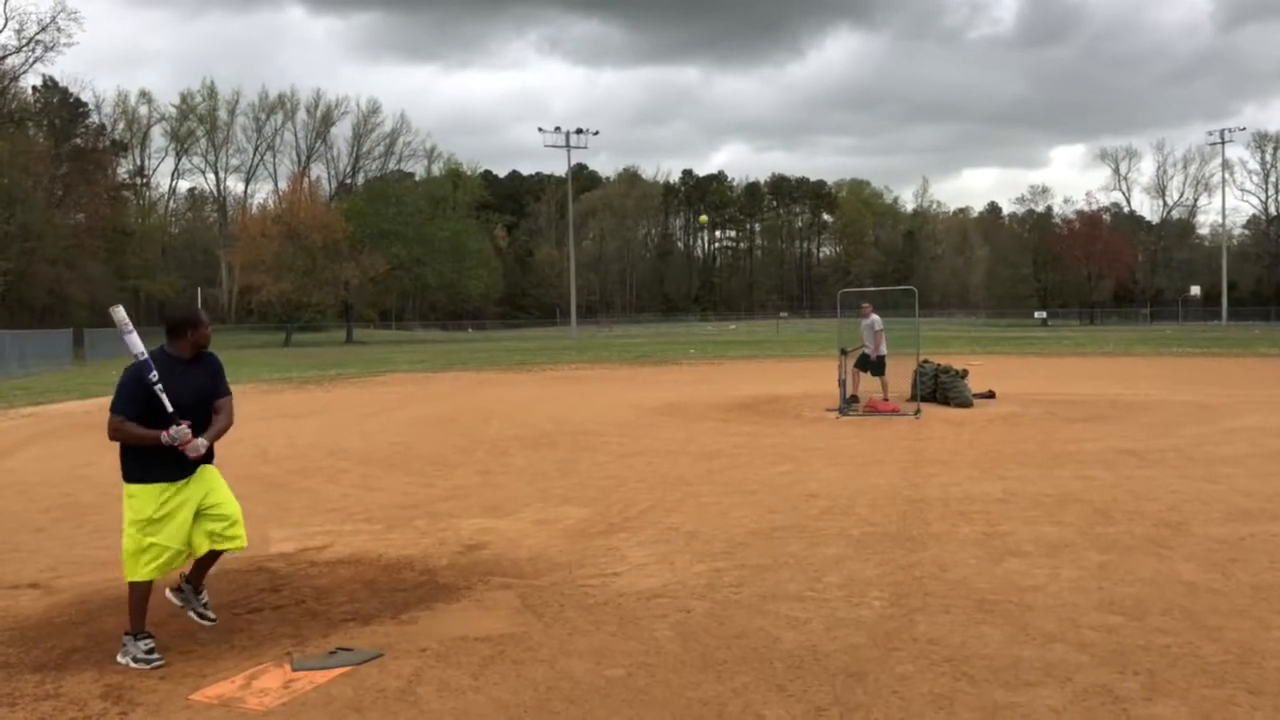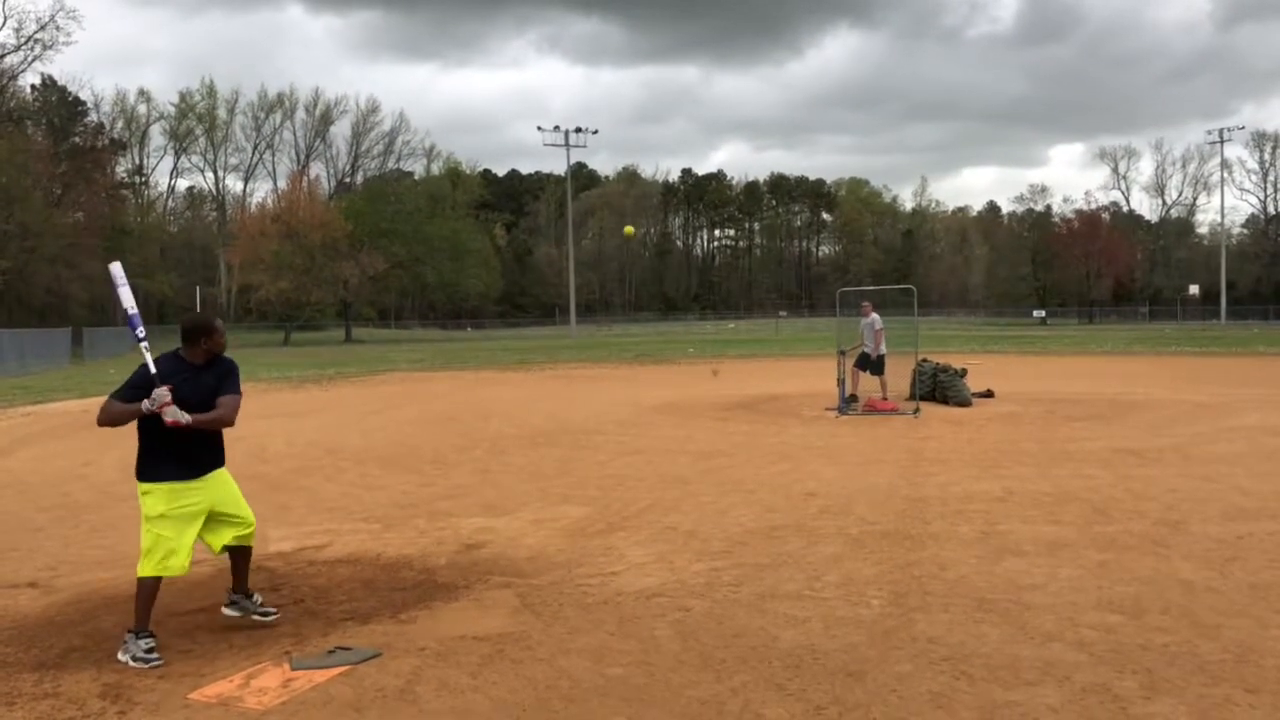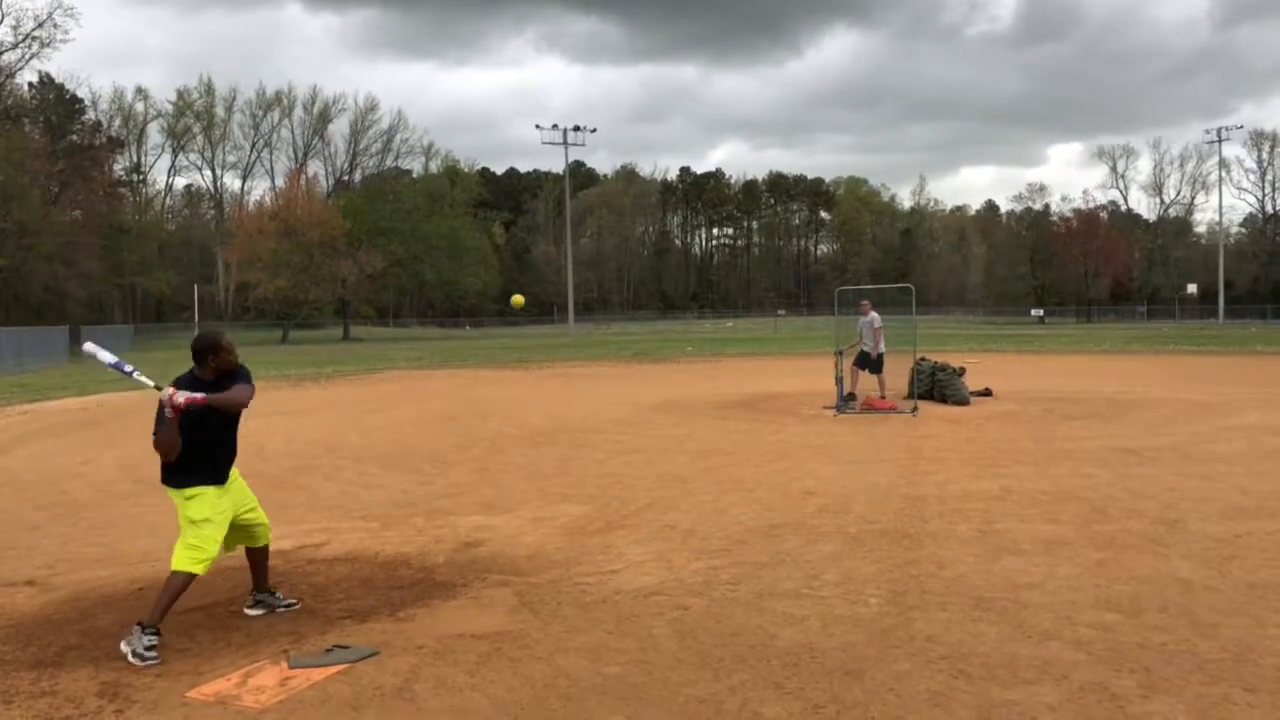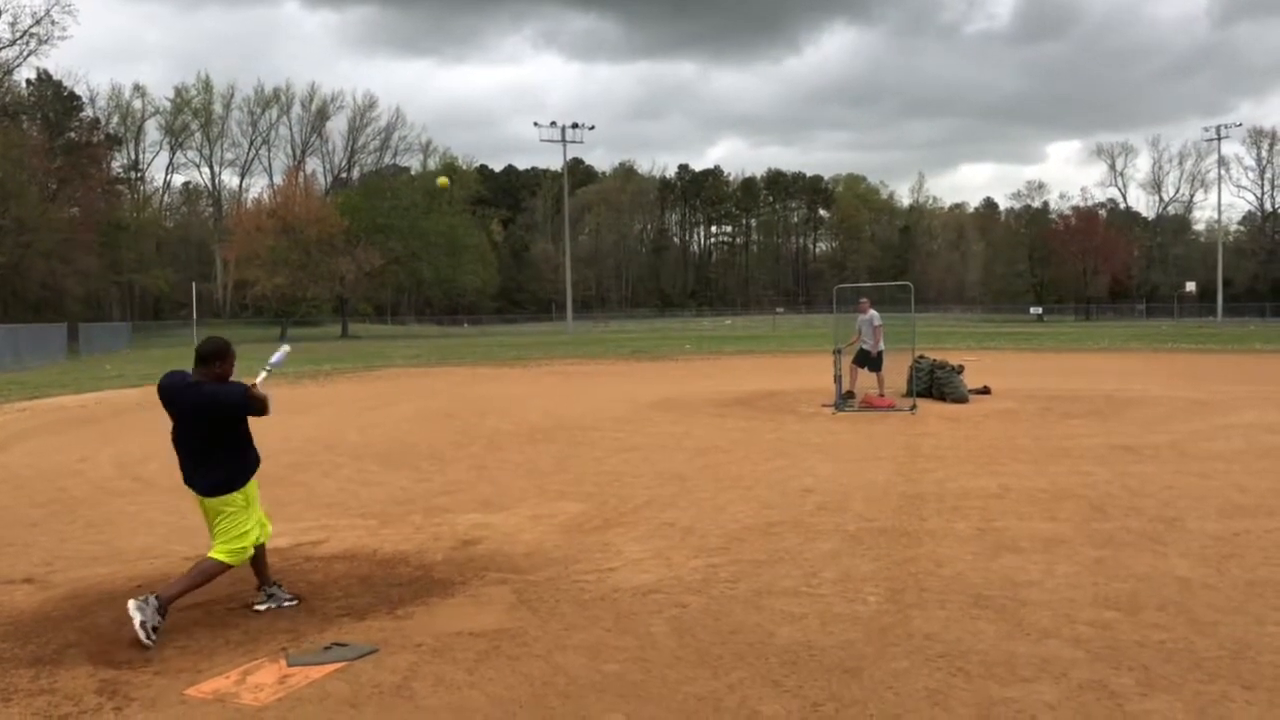
dt=0.2s
person 1, frame 1
left shoulder: (210, 364)
right shoulder: (142, 373)
left elbow: (226, 413)
right elbow: (115, 430)
left wrist: (204, 440)
right wrist: (166, 437)
left hip: (197, 469)
right hip: (151, 481)
left knee: (229, 520)
right knee: (147, 558)
left ankle: (189, 588)
right ankle: (135, 639)
person 1, frame 2
left shoulder: (225, 368)
right shoulder: (153, 372)
left elbow: (228, 414)
right elbow: (105, 416)
left wrist: (187, 419)
right wrist: (146, 406)
left hip: (210, 471)
right hip: (164, 480)
left knee: (242, 524)
right knee: (158, 555)
left ankle: (240, 597)
right ankle: (137, 637)
person 1, frame 3
left shoulder: (234, 374)
right shoulder: (178, 392)
left elbow: (241, 399)
right elbow: (168, 454)
left wrist: (199, 398)
right wrist: (170, 414)
left hip: (224, 477)
right hip: (195, 486)
left knee: (258, 527)
right knee: (194, 555)
left ankle: (262, 595)
right ankle: (145, 632)
person 1, frame 4
left shoulder: (169, 384)
right shoulder: (230, 396)
right elbow: (262, 406)
left hip: (201, 478)
right hip: (230, 485)
left knee: (253, 527)
right knee: (228, 552)
left ankle: (267, 590)
right ankle: (155, 603)
